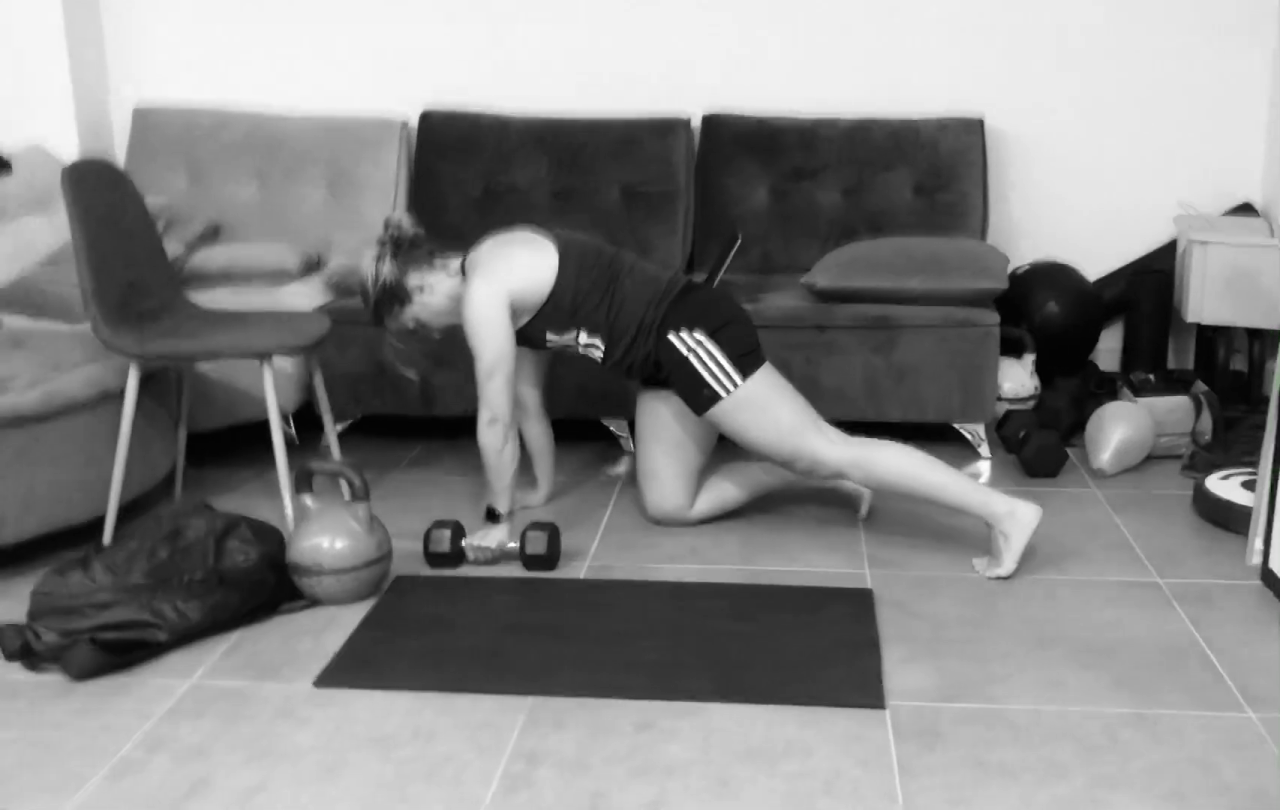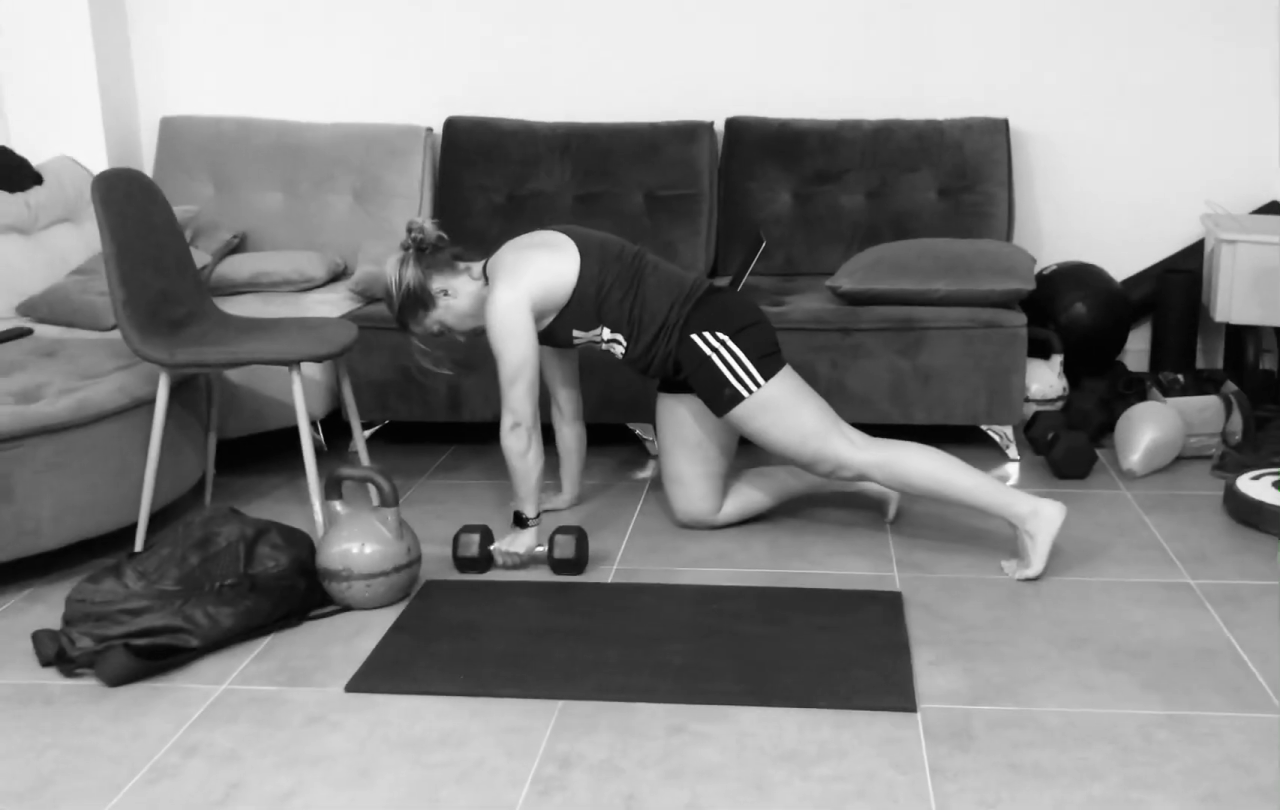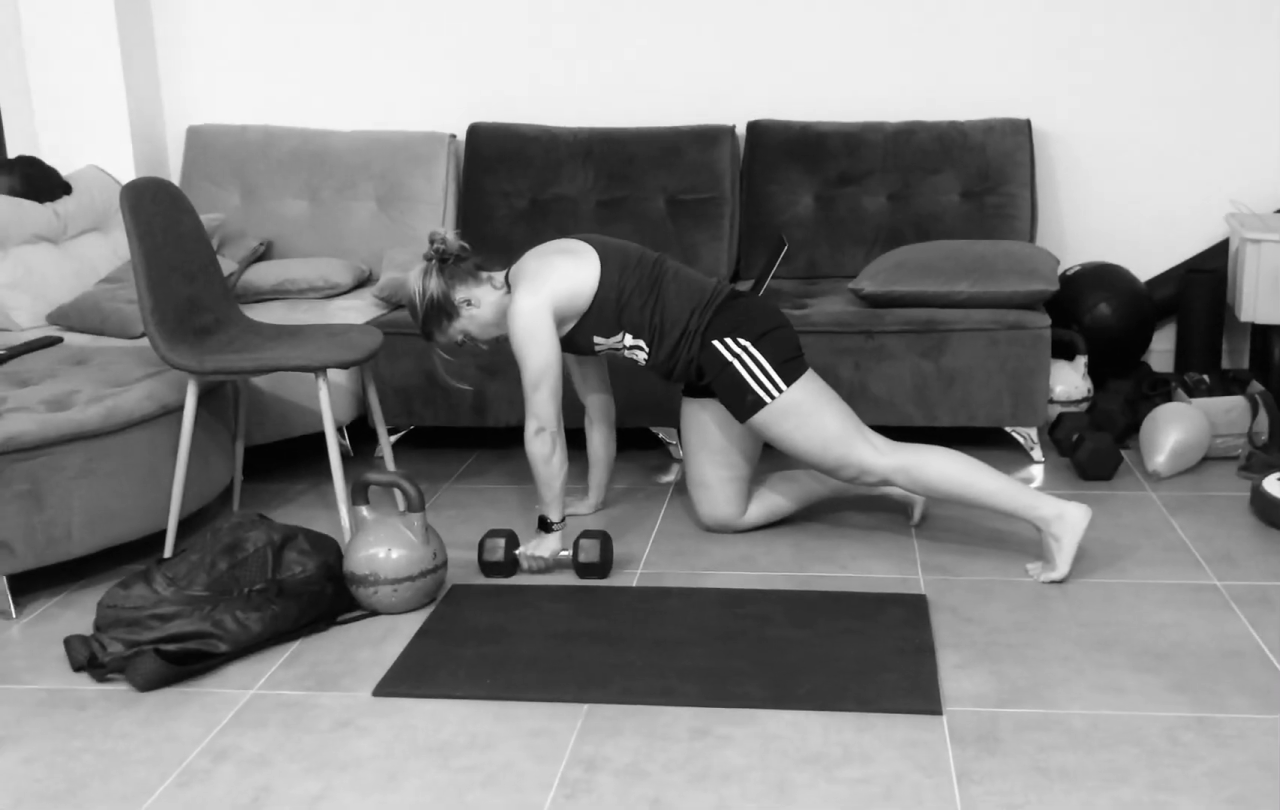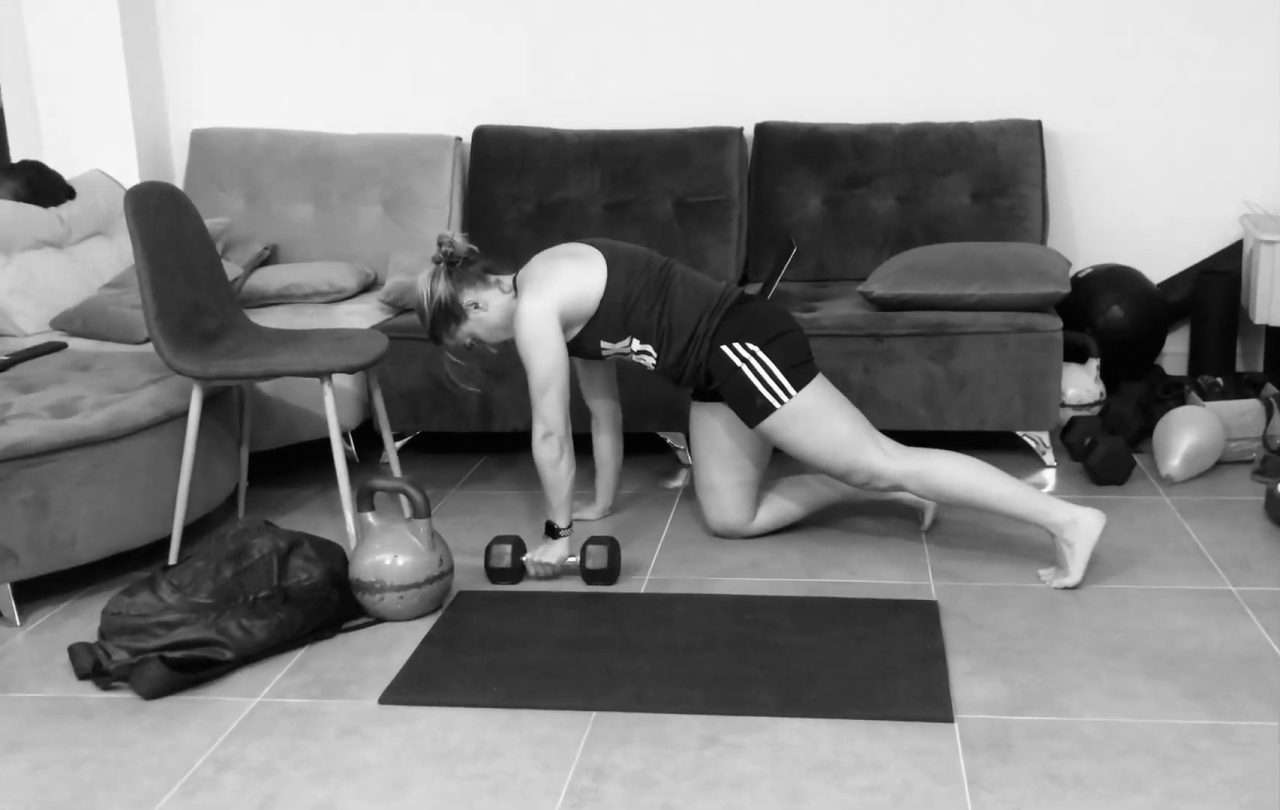
dt=0.4s
person 1, frame 1
left shoulder: (481, 290)
right shoulder: (500, 272)
left elbow: (494, 419)
right elbow: (526, 397)
left wrist: (497, 517)
right wrist: (541, 488)
left hip: (690, 331)
right hip: (668, 348)
left knee: (823, 447)
right knee: (669, 504)
left ankle: (1004, 510)
right ankle: (810, 475)
person 1, frame 2
left shoulder: (505, 294)
right shoulder: (526, 280)
left elbow: (518, 424)
right elbow: (564, 397)
left wrist: (524, 521)
right wrist: (568, 492)
left hip: (710, 334)
right hip: (686, 352)
left knee: (844, 449)
right knee: (698, 509)
left ankle: (1028, 511)
right ankle: (848, 483)
person 1, frame 3
left shoulder: (526, 301)
right shoulder: (551, 287)
left elbow: (542, 428)
right elbow: (597, 400)
left wrist: (550, 525)
right wrist: (593, 497)
left hip: (733, 340)
right hip: (711, 355)
left knee: (868, 454)
right knee: (722, 513)
left ankle: (1053, 513)
right ankle: (875, 485)
person 1, frame 4
left shoulder: (533, 305)
right shoulder: (561, 289)
left elbow: (550, 434)
right elbow: (603, 406)
left wrist: (557, 531)
right wrist: (601, 502)
left hip: (744, 343)
right hip: (723, 358)
left knee: (879, 458)
right knee: (730, 519)
left ankle: (1067, 519)
right ankle: (884, 489)
